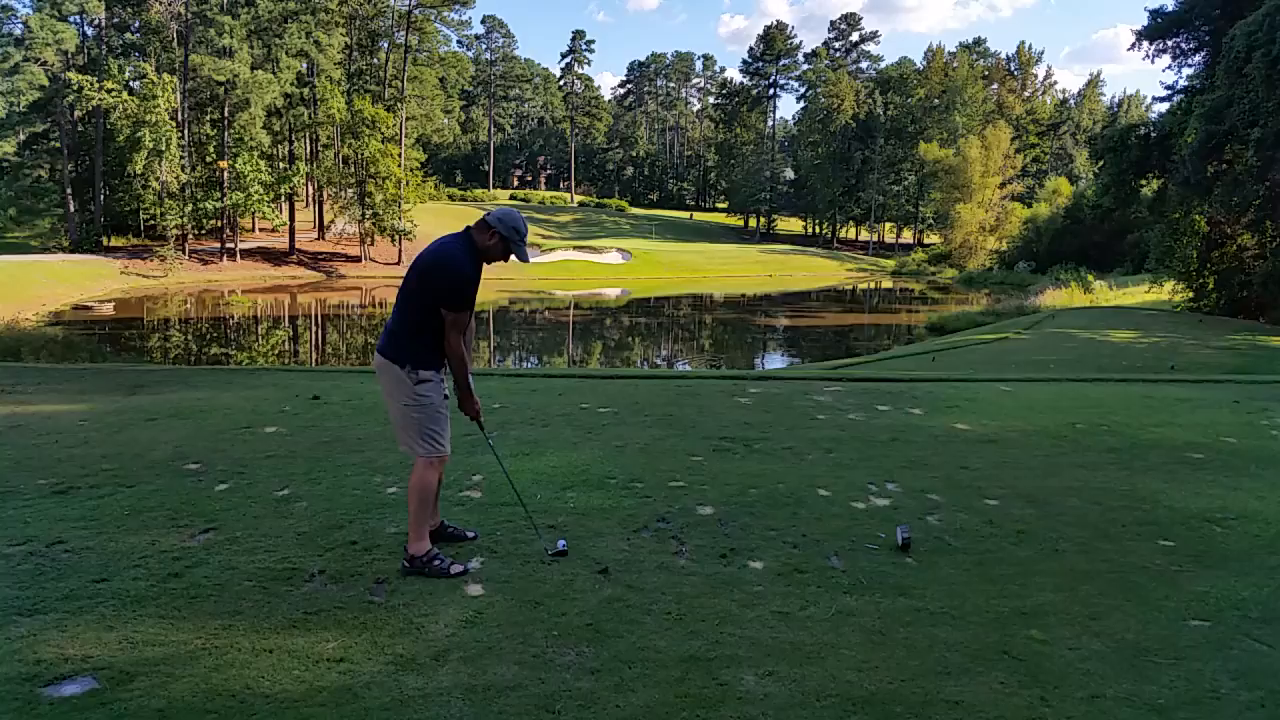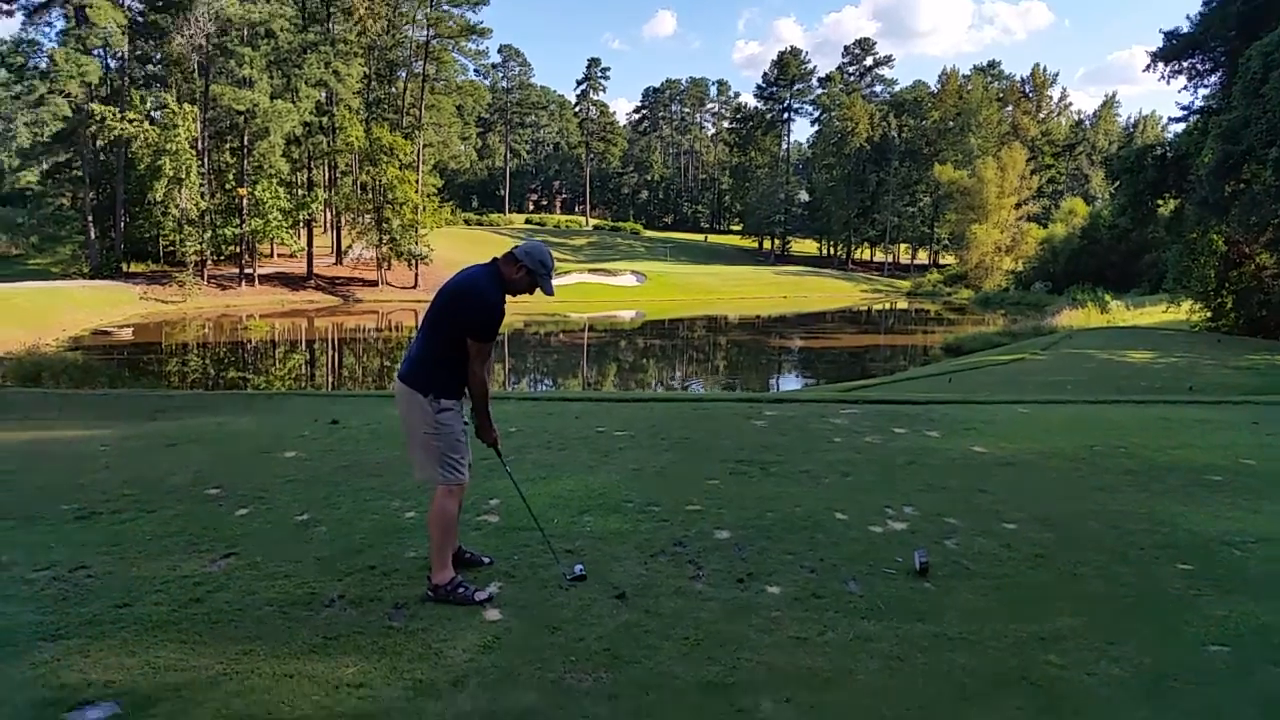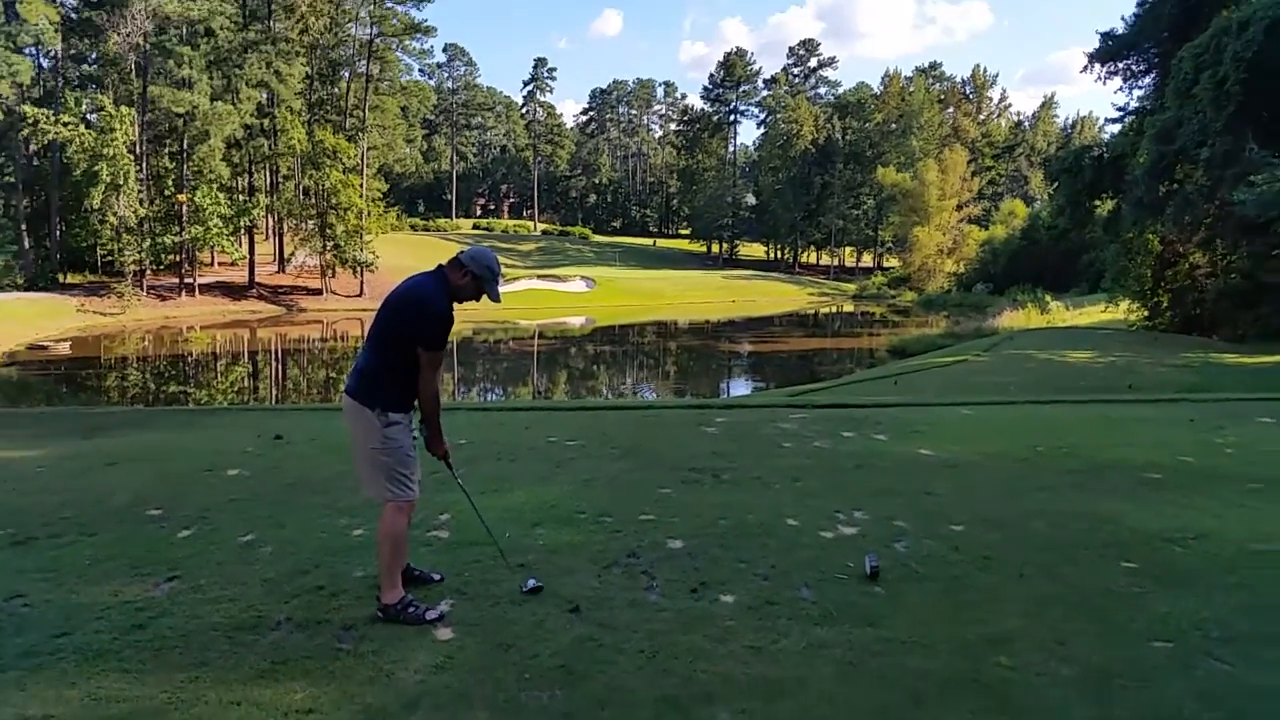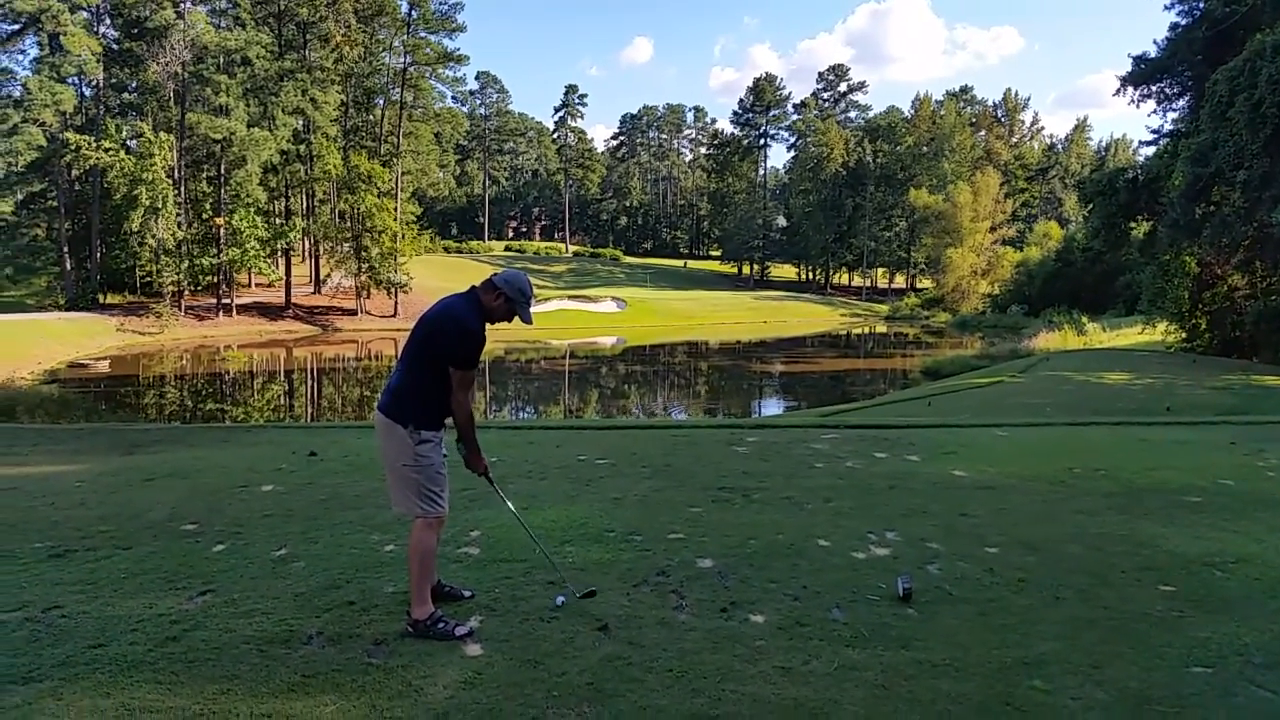
dt=1s
person 1, frame 1
left shoulder: (461, 252)
right shoulder: (457, 264)
left elbow: (464, 323)
right elbow: (453, 337)
left wrist: (467, 377)
right wrist: (466, 394)
left hip: (418, 360)
right hip: (408, 364)
left knee: (434, 450)
right knee: (431, 455)
left ankle: (431, 524)
right ankle: (418, 550)
person 1, frame 2
left shoulder: (481, 278)
right shoulder: (486, 296)
left elbow: (477, 360)
right elbow: (475, 367)
left wrist: (481, 412)
right wrist: (484, 422)
left hip: (429, 385)
right hip: (430, 392)
left knee: (453, 476)
right knee: (451, 482)
left ankle: (449, 549)
right ankle: (441, 578)
person 1, frame 3
left shoulder: (426, 287)
right shoulder: (434, 304)
right elbow: (427, 378)
left wrist: (428, 428)
right wrist: (435, 435)
left hip: (382, 399)
right hip: (378, 406)
left knee: (405, 492)
right knee: (399, 499)
left ankle: (399, 566)
right ankle: (392, 598)
person 1, frame 4
left shoulder: (459, 307)
right shoulder: (467, 324)
right elbow: (459, 396)
left wrist: (464, 443)
right wrist: (473, 452)
left hip: (412, 417)
right hip: (410, 424)
left knee: (432, 510)
right knee: (429, 515)
left ankle: (429, 583)
right ankle: (421, 613)
